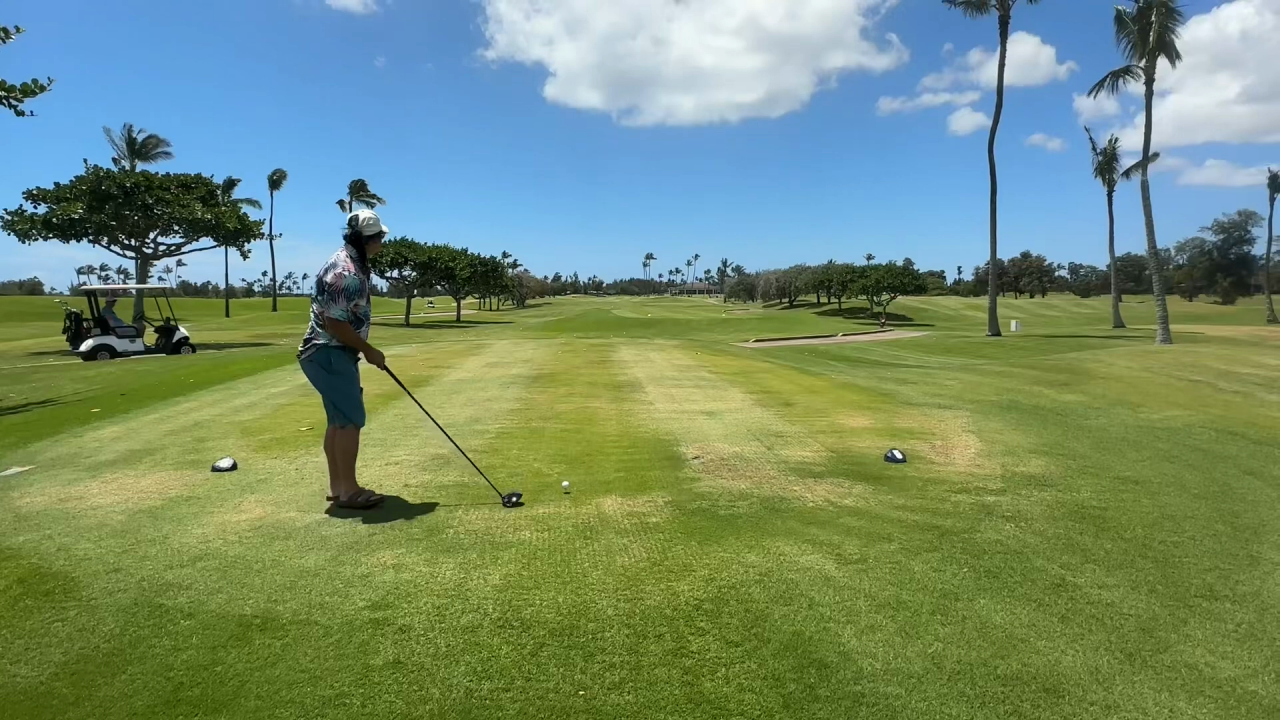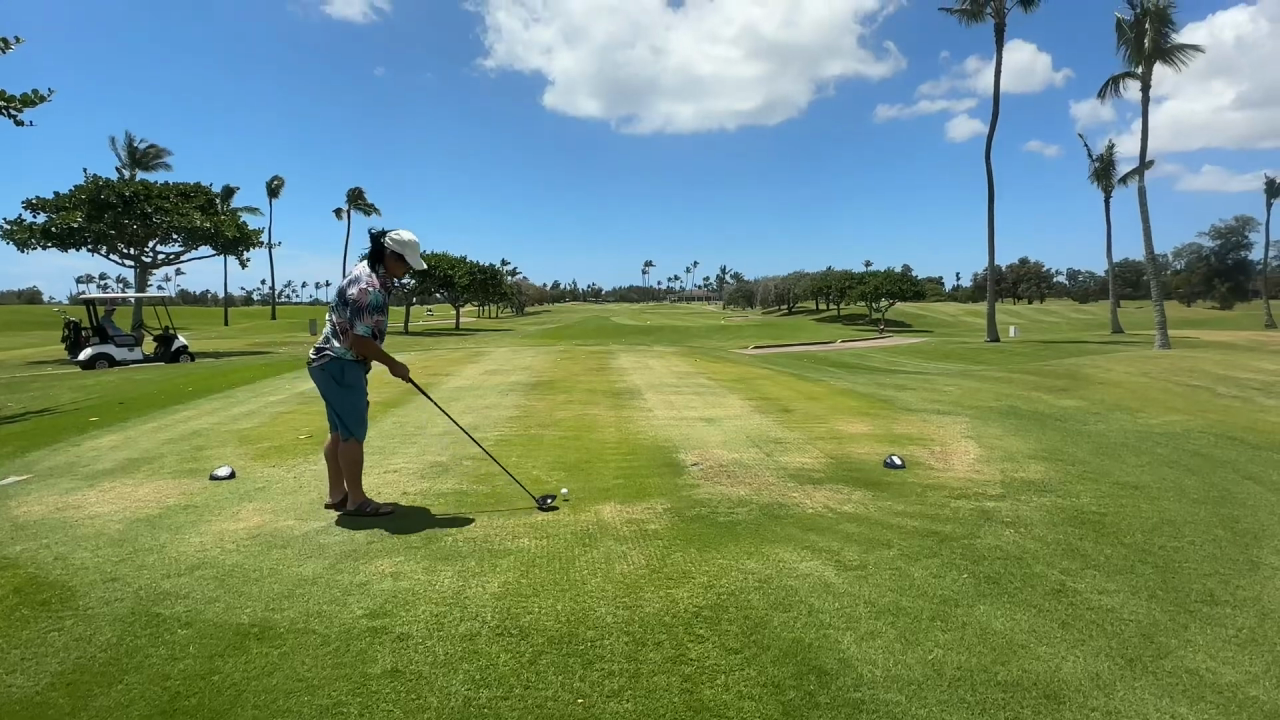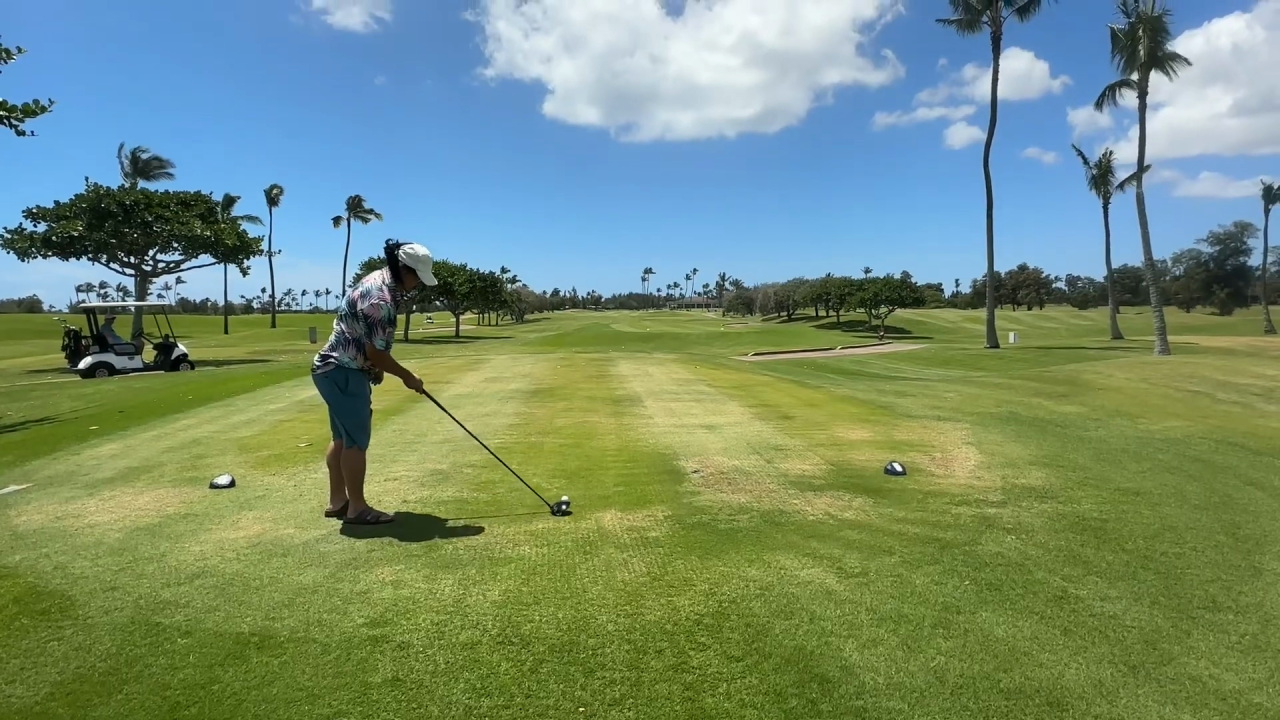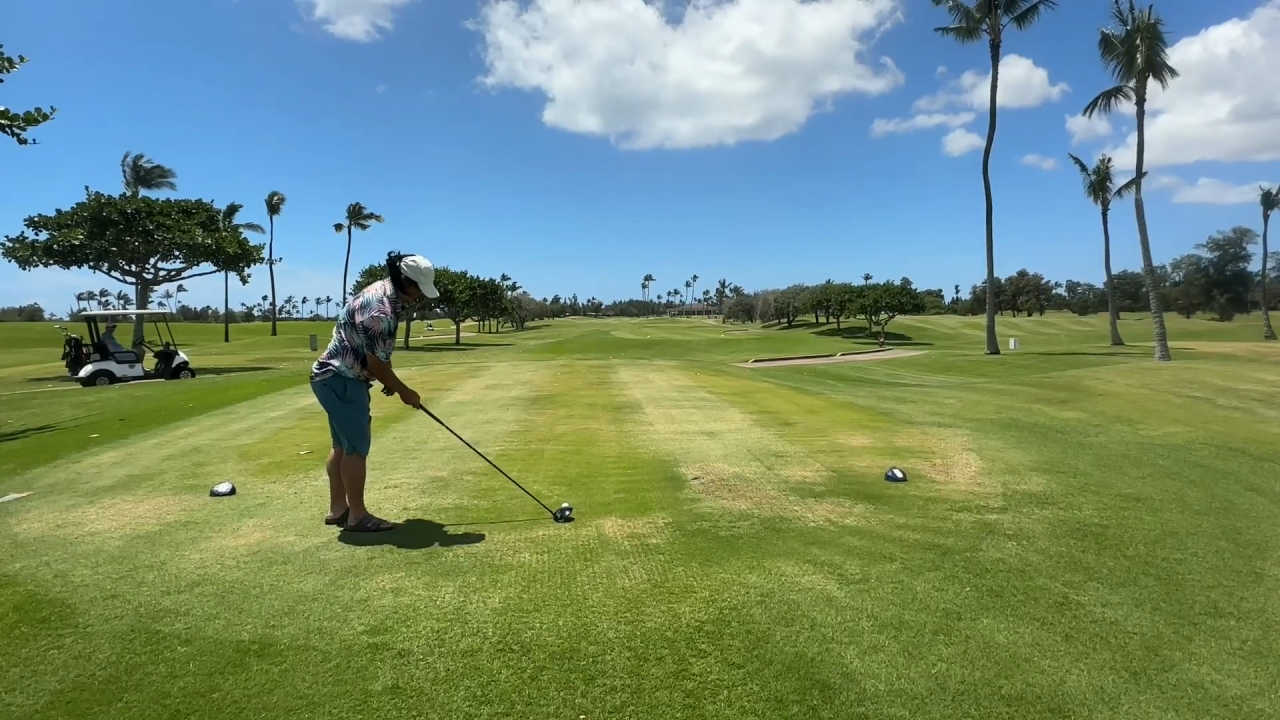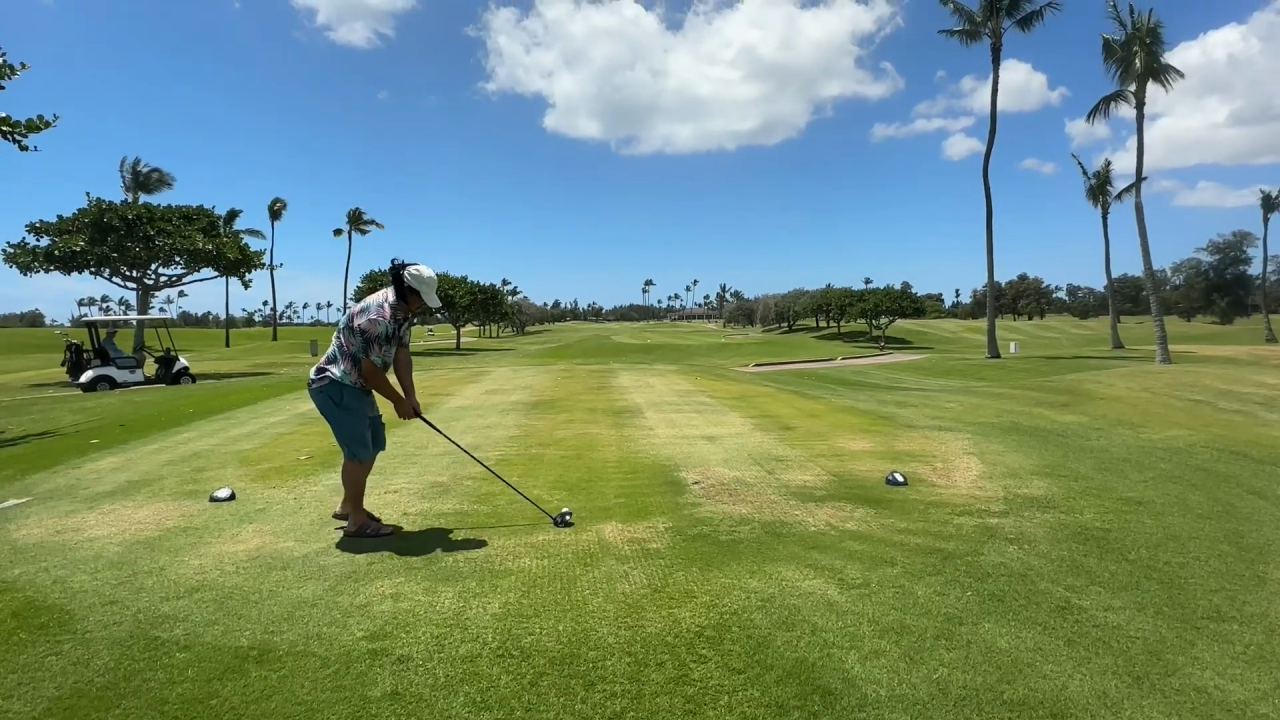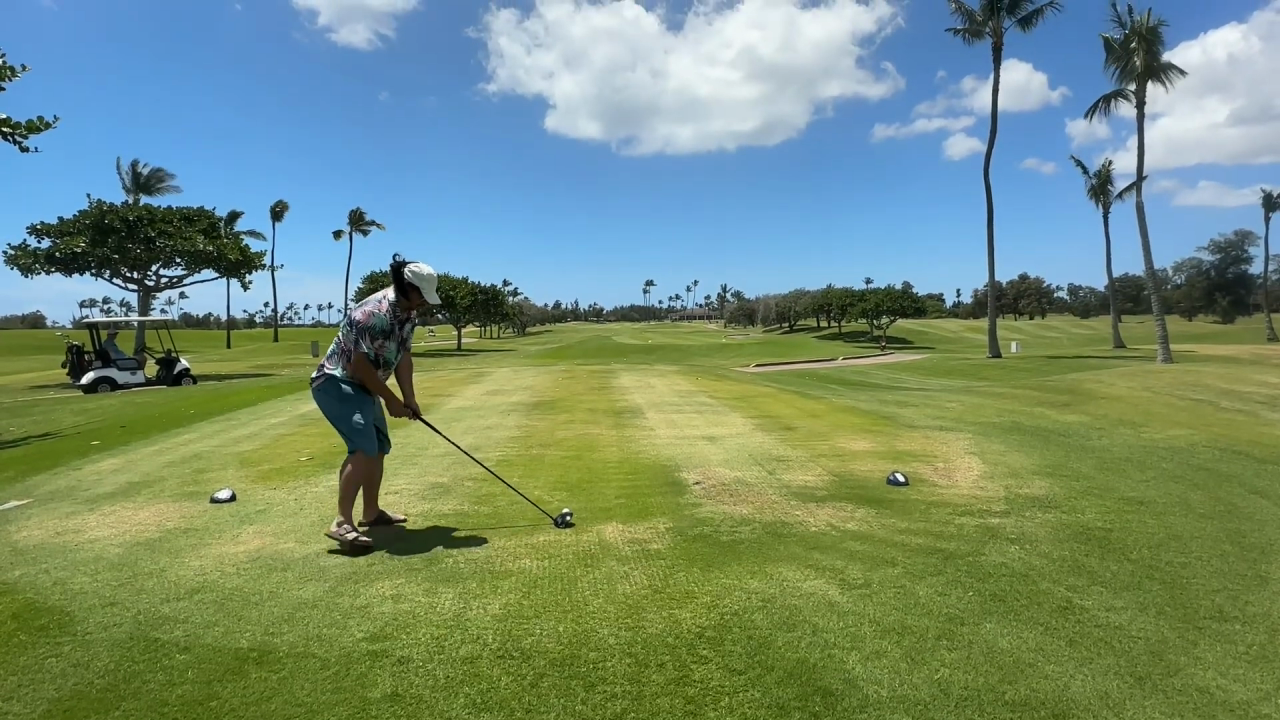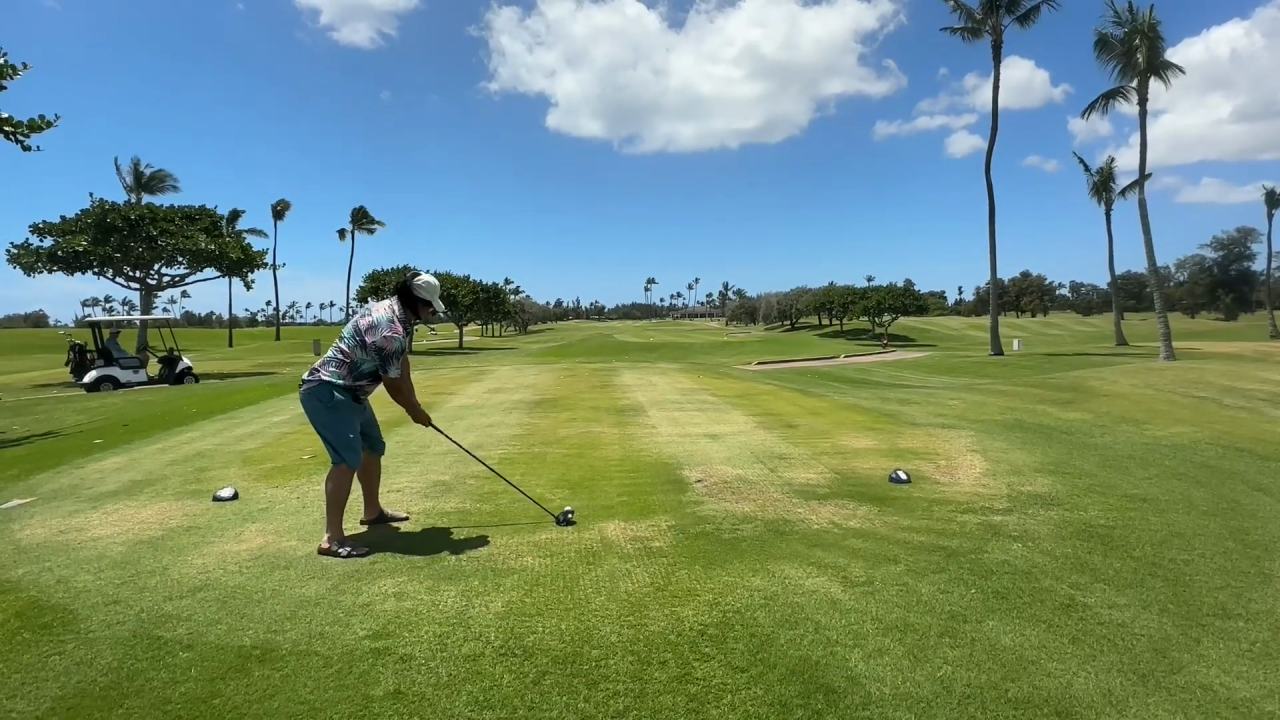
dt=0.7s
person 1, frame 1
left shoulder: (354, 265)
right shoulder: (344, 272)
right elbow: (335, 322)
left wrist: (361, 350)
right wrist: (369, 350)
left hip: (335, 353)
right hip: (328, 354)
left knee: (339, 419)
right knee: (351, 418)
left ankle: (340, 485)
right ankle: (347, 488)
person 1, frame 2
left shoulder: (370, 272)
right shoulder: (369, 287)
right elbow: (359, 339)
left wrist: (367, 360)
right wrist: (393, 365)
left hip: (333, 361)
right hip: (339, 364)
left knee: (339, 430)
right knee: (353, 431)
left ankle: (337, 493)
right ankle: (356, 499)
person 1, frame 3
left shoulder: (380, 280)
right shoulder: (379, 300)
right elbow: (376, 352)
left wrist: (376, 368)
right wrist: (407, 377)
left hip: (335, 368)
right hip: (344, 372)
left knee: (342, 437)
right knee: (356, 439)
left ankle: (338, 501)
right ankle: (357, 508)
person 1, frame 4
left shoulder: (385, 292)
right shoulder: (379, 311)
left elbow: (380, 352)
right elbow: (376, 364)
left wrist: (393, 383)
right wrist: (404, 392)
left hip: (335, 376)
right hip: (340, 380)
left knee: (343, 444)
right knee: (357, 445)
left ankle: (338, 509)
right ankle: (357, 515)
person 1, frame 5
left shoulder: (402, 311)
right shoulder: (377, 316)
left elbow: (401, 355)
right elbow: (371, 370)
left wrist: (411, 397)
right wrist: (398, 401)
left hip: (351, 385)
right hip: (335, 385)
left knee: (374, 443)
right knee: (358, 450)
left ankle: (348, 505)
right ankle: (356, 521)
person 1, frame 6
left shoulder: (407, 313)
right shoulder: (375, 313)
left elbow: (402, 357)
right elbow: (360, 363)
left wrist: (408, 399)
right wrist: (391, 400)
left hip: (360, 387)
right hip: (336, 385)
left knee: (378, 446)
right knee: (363, 448)
left ankle: (371, 511)
right ankle: (342, 522)
person 1, frame 7
left shoulder: (395, 312)
right shoulder: (390, 331)
left elbow: (402, 365)
right elbow: (393, 384)
left wrist: (415, 403)
right wrist: (416, 412)
left hip: (348, 391)
right hip: (327, 392)
left knee: (372, 446)
right knee: (348, 458)
left ankle: (372, 511)
right ankle: (332, 537)
